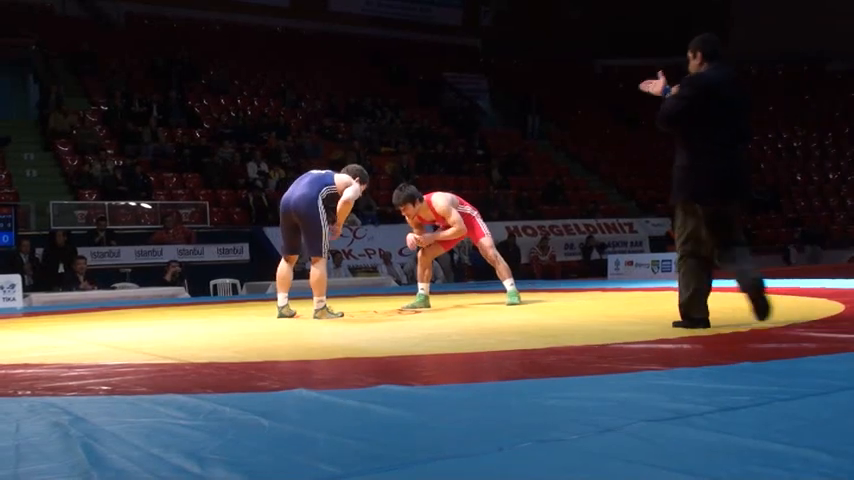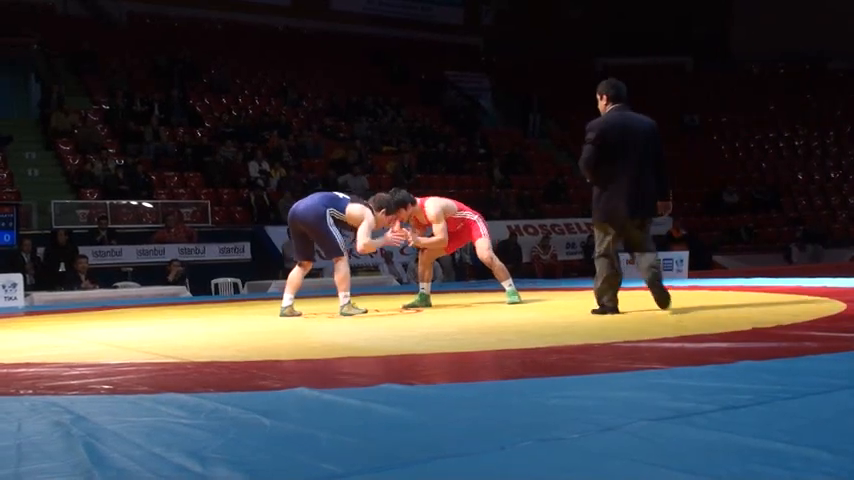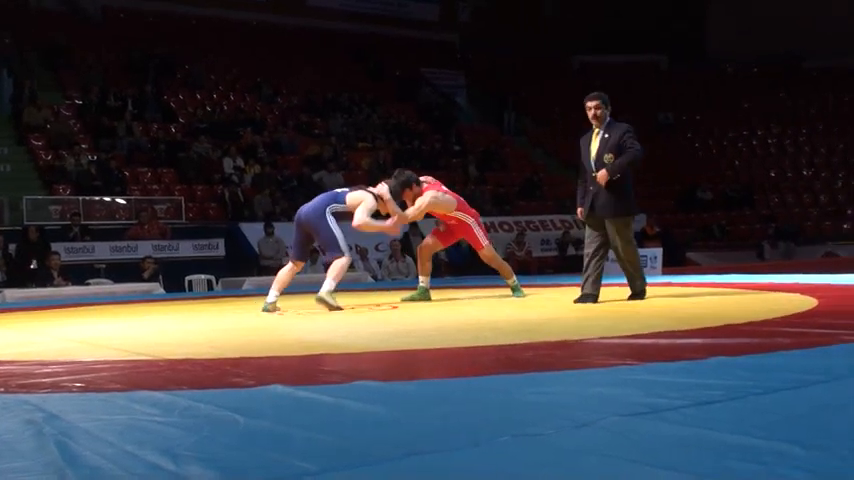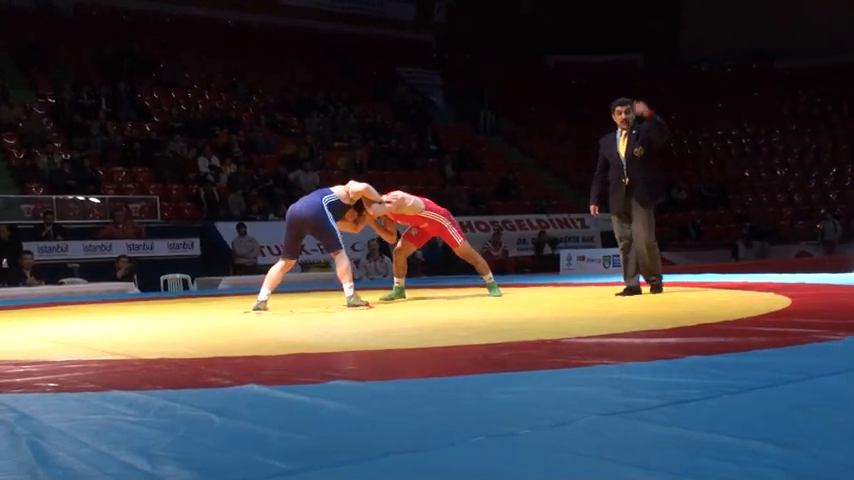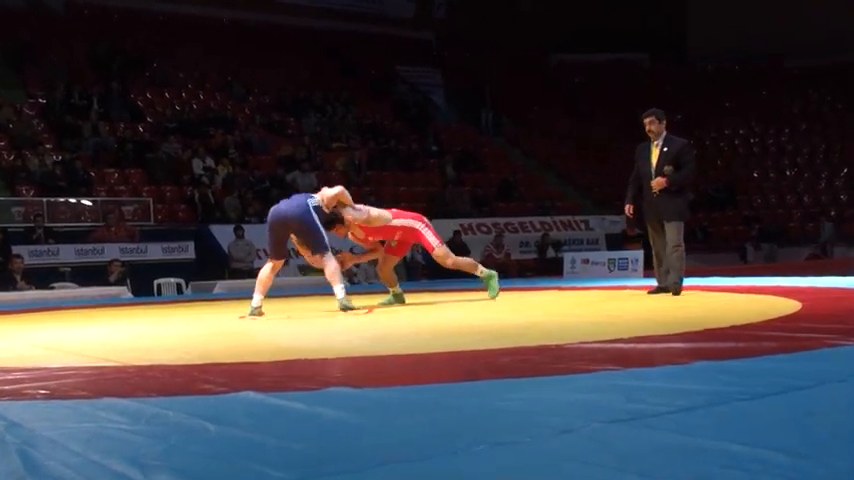
dt=1s
person 1, frame 1
left shoulder: (696, 82)
right shoulder: (734, 85)
left elbow: (667, 120)
left wrist: (669, 99)
right wrist: (667, 91)
left hip: (698, 177)
right hip: (732, 177)
left knee: (692, 246)
right knee: (732, 242)
left ankle: (694, 313)
right ankle: (752, 283)
person 1, frame 2
left shoulder: (598, 126)
right shoulder: (647, 124)
left elbow: (586, 164)
right elbow: (659, 163)
left wrist: (595, 177)
right wrist: (664, 196)
left hip: (609, 200)
right hip: (641, 200)
left knee: (606, 253)
right knee: (643, 247)
left ankle: (607, 302)
right ankle: (655, 282)
person 1, frame 3
left shoulder: (622, 130)
right shoulder: (586, 140)
left elbow: (636, 153)
left wrist: (610, 171)
right wrist: (581, 202)
left hip: (617, 200)
right hip: (594, 203)
left knee: (624, 247)
right knee: (593, 248)
left ankle: (638, 288)
right ankle: (590, 292)
person 1, frame 4
left shoulder: (645, 132)
right shoulder: (606, 142)
left elbow: (662, 132)
right elbow: (600, 174)
left wrist: (648, 114)
right wrist: (594, 199)
left hip: (642, 195)
right hip: (618, 198)
left knee: (644, 240)
right knee: (625, 242)
left ankle: (655, 279)
right ankle: (632, 284)
person 1, frame 5
left shoulder: (680, 145)
right shoulder: (642, 149)
left elbow: (689, 172)
right elbow: (636, 178)
left wrist: (667, 181)
right wrist: (630, 200)
left hip: (673, 204)
right hip: (651, 206)
left knee: (674, 245)
right knee: (657, 247)
left ankle: (675, 284)
right ankle: (663, 283)
person 2, frame 1
left shoulder: (440, 203)
right shoulder: (412, 217)
left elbow: (461, 229)
right elbow: (424, 241)
left wrist: (433, 236)
right wrist: (413, 238)
left hip: (469, 218)
right hip: (449, 225)
left knee: (490, 253)
right knee: (423, 255)
left ankle: (512, 292)
right ankle: (422, 298)
person 2, frame 2
left shoulder: (432, 209)
right shoulder: (412, 216)
left elbow: (443, 241)
right elbow: (423, 241)
left wrist: (418, 240)
right wrist: (408, 236)
left hip: (472, 223)
right hip: (455, 231)
left knee: (486, 256)
right knee: (424, 255)
left ankle: (512, 292)
right ankle: (424, 297)
person 2, frame 3
left shoulder: (429, 198)
right shoulder: (423, 182)
left elbow: (405, 218)
right elbow: (416, 217)
right wrist: (408, 199)
left hip: (468, 222)
right hip: (452, 224)
left knee: (492, 259)
right knee: (423, 249)
left ankle: (515, 287)
right ankle: (423, 291)
person 2, frame 4
left shoulder: (394, 199)
right shoulder: (386, 211)
left elbow: (374, 210)
right elbow: (391, 238)
right wrist: (372, 224)
left hip: (440, 219)
right hip: (422, 224)
left knee: (467, 253)
right knee: (398, 253)
left ankle: (491, 284)
right ankle: (398, 289)
person 2, frame 5
left shoulder: (359, 212)
right shoulder: (354, 235)
left elbow: (352, 214)
right elbow: (379, 251)
right wrist: (353, 259)
left hip: (415, 225)
right hip: (400, 234)
left knee: (448, 261)
right knee: (383, 268)
left ankle: (488, 276)
right ankle: (397, 295)
person 3, frame 1
left shoulder: (321, 177)
right shoulder: (352, 185)
right elbow: (347, 200)
right wrist: (338, 224)
left hip: (287, 201)
right hip: (308, 201)
left knee: (289, 257)
right knee: (319, 258)
left ankle: (282, 306)
right ankle: (320, 309)
person 3, frame 2
left shoulder: (358, 207)
right shoulder: (369, 216)
right elbow: (362, 247)
right wrist: (384, 241)
left hip: (296, 211)
right hip: (315, 212)
left knee: (304, 263)
right knee: (340, 257)
left ankle: (286, 306)
right ankle: (346, 305)
person 3, frame 3
left shoulder: (366, 192)
right shoulder: (370, 200)
right elbow: (358, 222)
right wrist: (385, 227)
left hip: (304, 212)
right hip: (319, 214)
left knee: (295, 263)
right knee: (343, 256)
left ankle: (270, 302)
right ankle: (325, 292)
person 3, frame 4
right shoulder: (347, 192)
left elbow: (355, 228)
right elbow: (363, 187)
right wrist: (381, 201)
left hip: (294, 211)
right hip: (314, 211)
left knee: (285, 262)
right knee: (338, 252)
left ankle: (261, 301)
right ankle: (351, 297)
person 3, frame 5
right shoulder: (322, 199)
left elbow: (314, 260)
right elbow: (339, 191)
left hip: (276, 213)
right hip: (301, 213)
left knee: (274, 263)
right knee: (325, 255)
left ankle: (255, 306)
right ankle: (342, 298)
